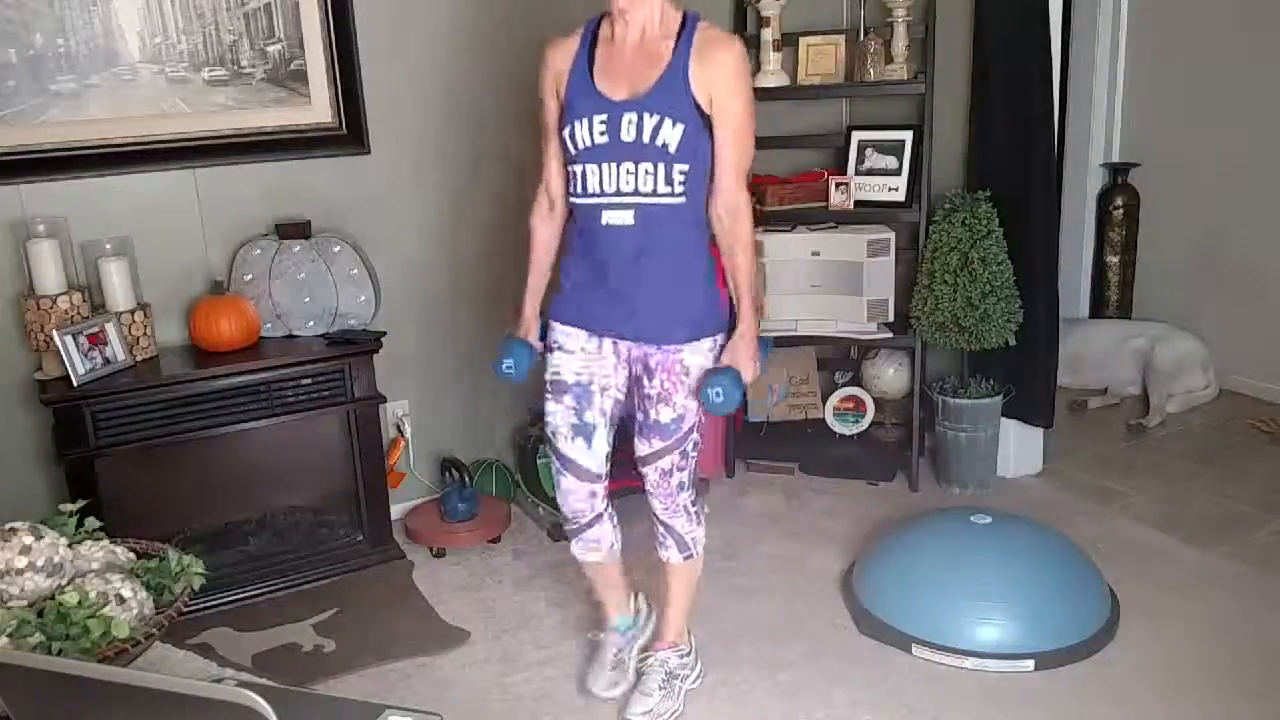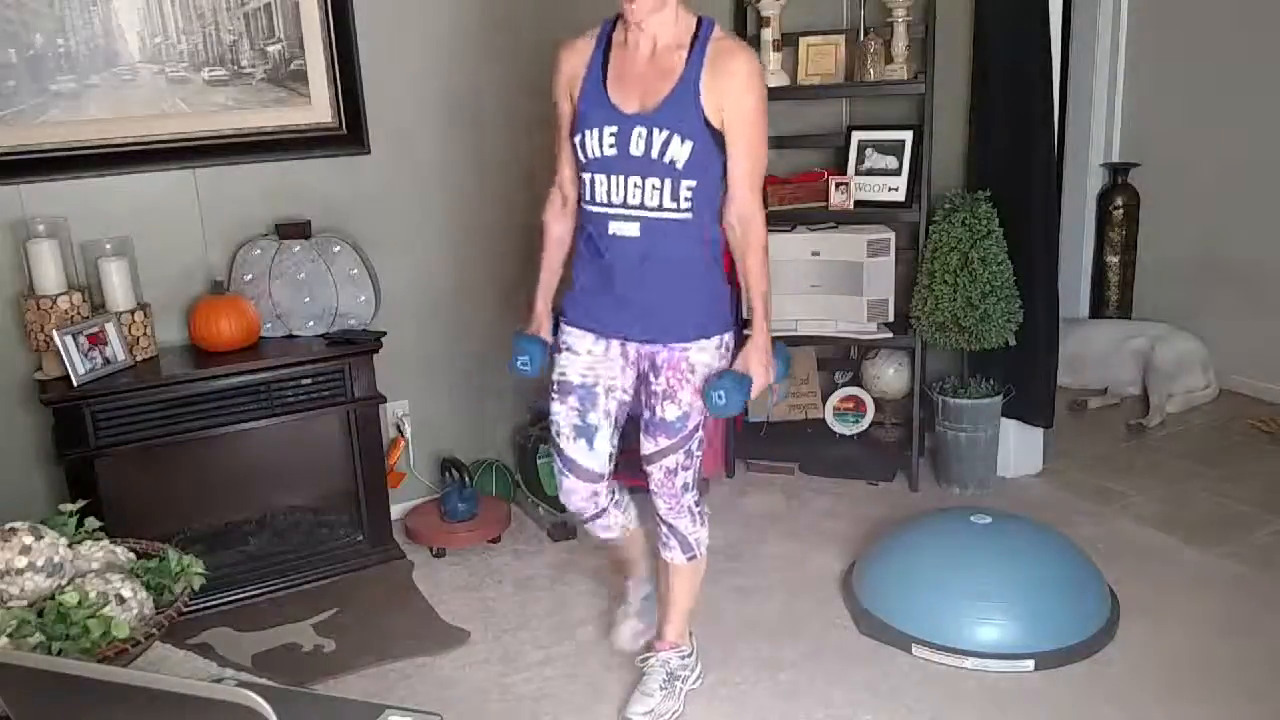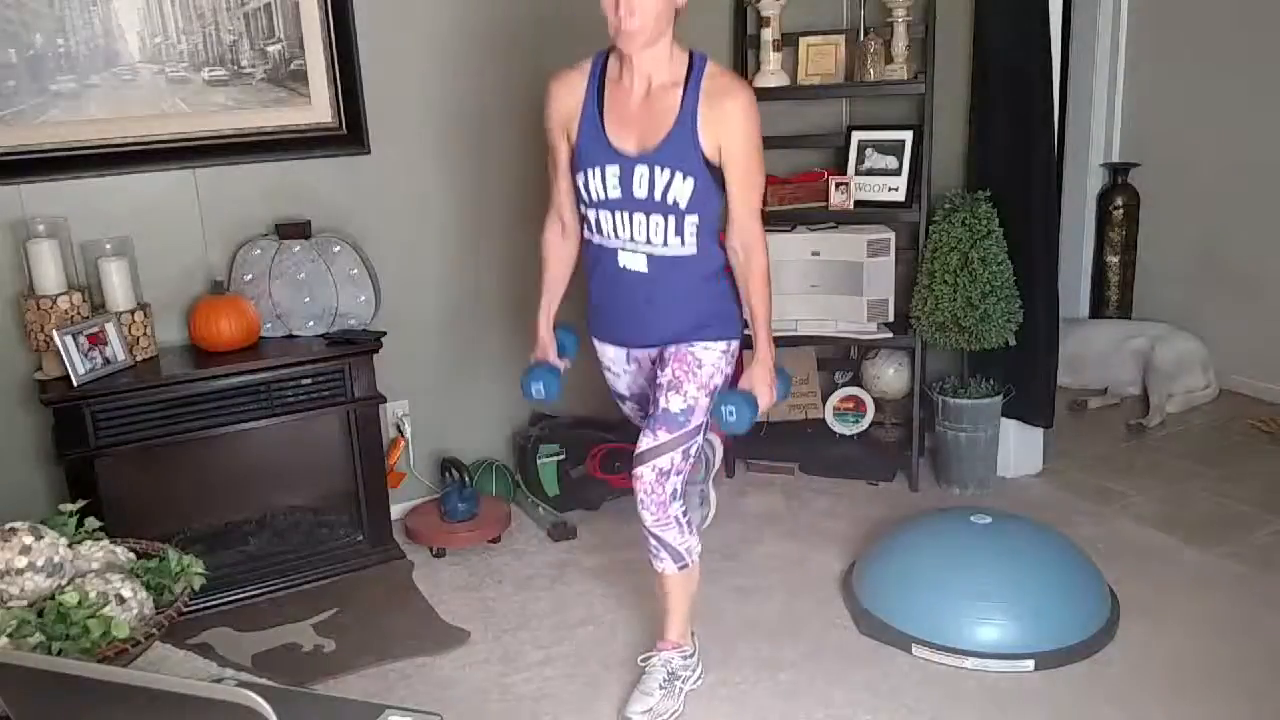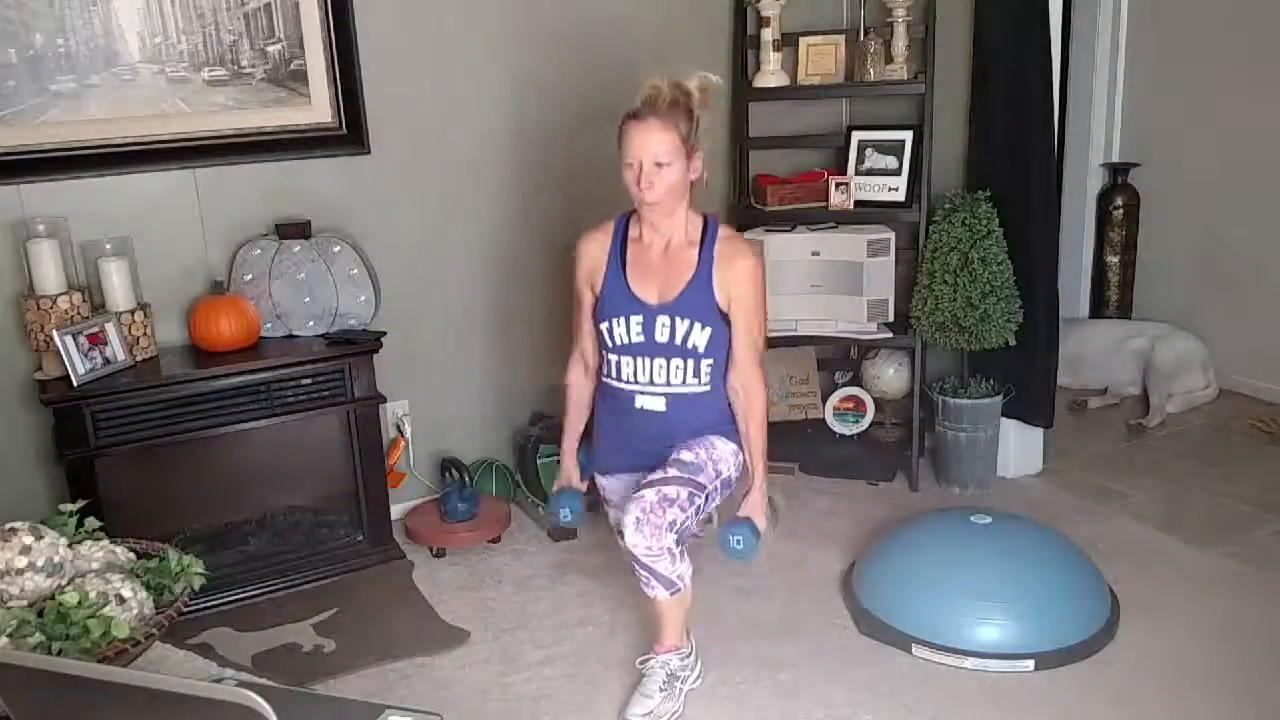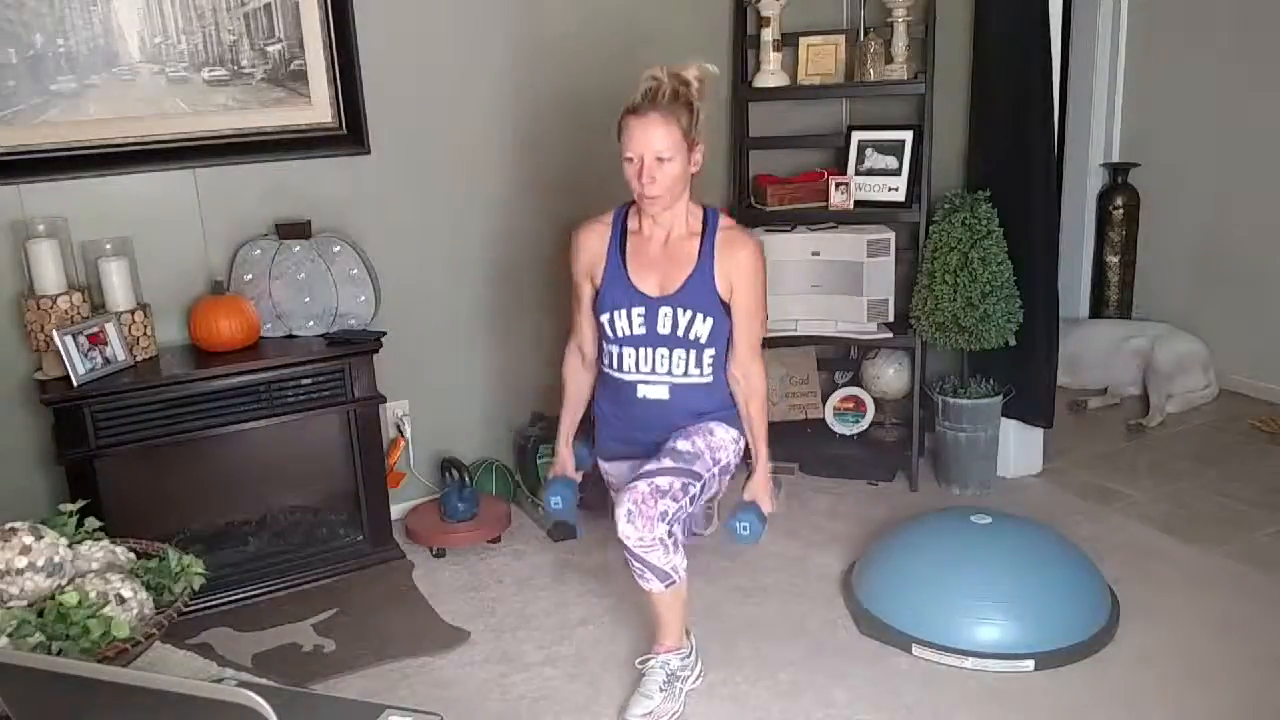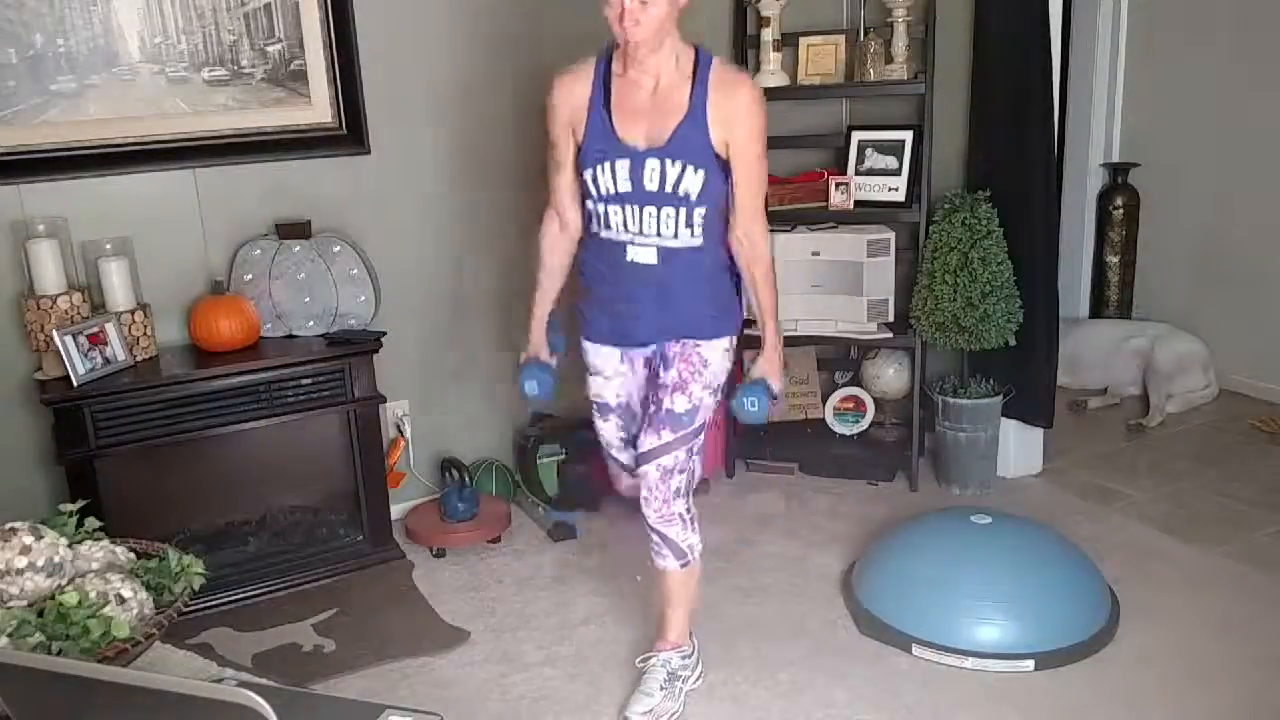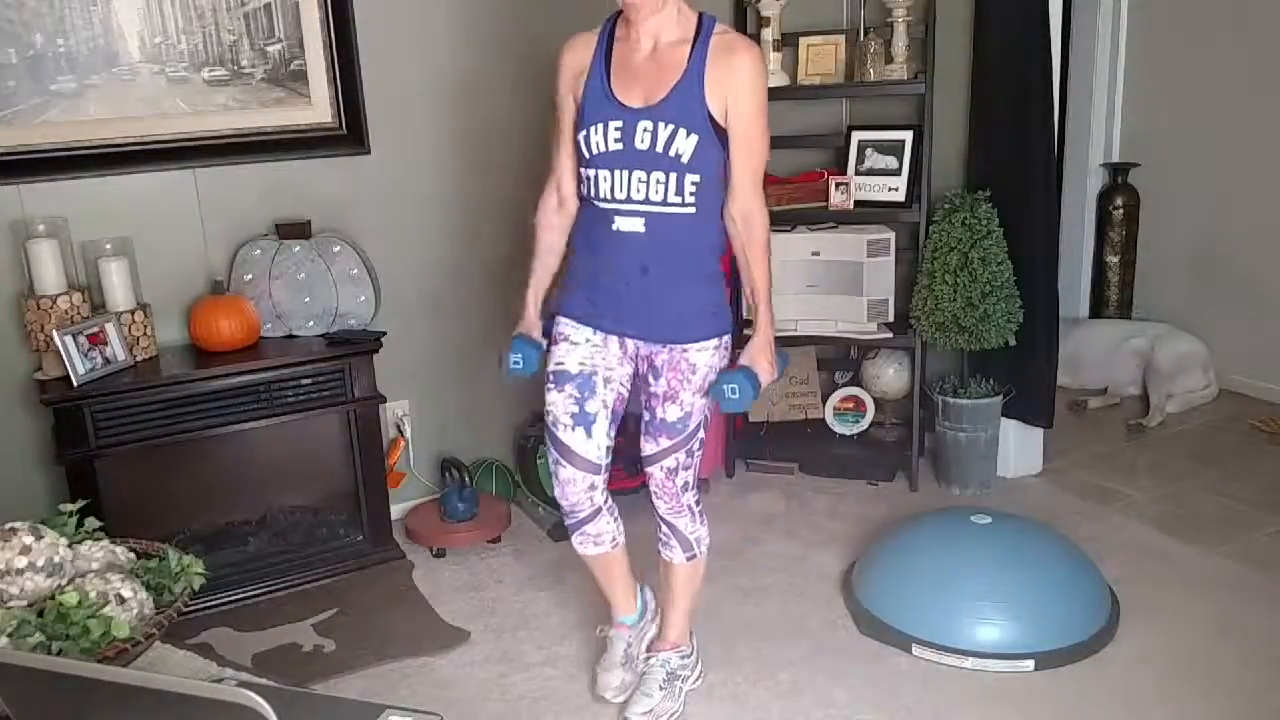
dt=0.1s
person 1, frame 1
right shoulder: (564, 57)
left elbow: (729, 203)
right elbow: (553, 198)
left wrist: (747, 329)
right wrist: (527, 310)
left hip: (678, 321)
right hip: (582, 318)
left knee: (667, 483)
right knee: (575, 487)
left ankle: (673, 650)
right ankle: (621, 618)
person 1, frame 2
left shoulder: (727, 67)
right shoulder: (577, 61)
left elbow: (744, 212)
right elbow: (566, 196)
left wrist: (759, 335)
right wrist: (541, 304)
left hip: (687, 327)
right hip: (596, 317)
left knee: (667, 478)
right knee: (578, 481)
left ankle: (674, 649)
right ankle: (642, 571)
person 1, frame 3
left shoulder: (722, 100)
right shoulder: (570, 92)
left elbow: (745, 236)
right elbow: (563, 221)
left wrist: (762, 352)
right wrist: (543, 324)
left hip: (698, 329)
right hip: (615, 328)
left knee: (655, 482)
right knee: (663, 456)
left ankle: (676, 649)
right ankle: (699, 455)
person 1, frame 4
left shoulder: (731, 259)
right shoulder: (596, 250)
left elbow: (745, 378)
right elbow: (585, 360)
left wrist: (757, 482)
right wrist: (568, 452)
left hip: (704, 438)
right hip: (621, 447)
left knee: (646, 526)
right knee: (646, 522)
left ankle: (673, 656)
right ankle: (691, 507)
person 1, frame 5
left shoulder: (732, 249)
right shoulder: (594, 241)
left elbow: (745, 365)
right elbow: (583, 351)
left wrist: (761, 465)
right wrist: (564, 442)
left hip: (705, 425)
right hip: (621, 435)
left knee: (641, 517)
right knee: (646, 514)
left ankle: (673, 655)
right ankle: (689, 503)
person 1, frame 6
left shoulder: (728, 93)
right shoulder: (573, 91)
left elbow: (749, 226)
right elbow: (561, 216)
left wrist: (771, 339)
right wrist: (537, 319)
left hip: (697, 327)
right hip: (608, 325)
left knee: (660, 486)
right knee: (619, 469)
left ankle: (676, 647)
person 1, frame 7
left shoulder: (731, 60)
left elbow: (745, 205)
right elbow: (563, 193)
left wrist: (762, 328)
right wrist: (532, 302)
left hip: (686, 325)
right hip: (589, 315)
left knee: (670, 483)
right knee: (573, 484)
left ankle: (675, 647)
right ankle: (628, 613)
